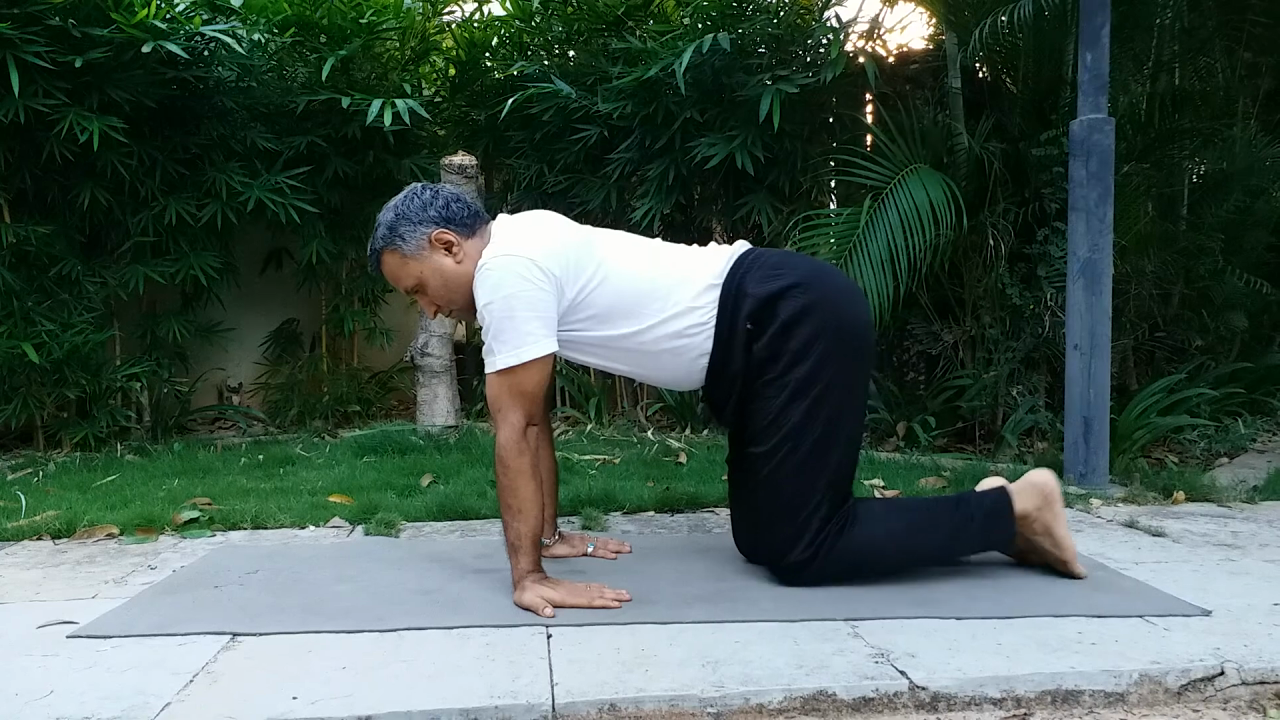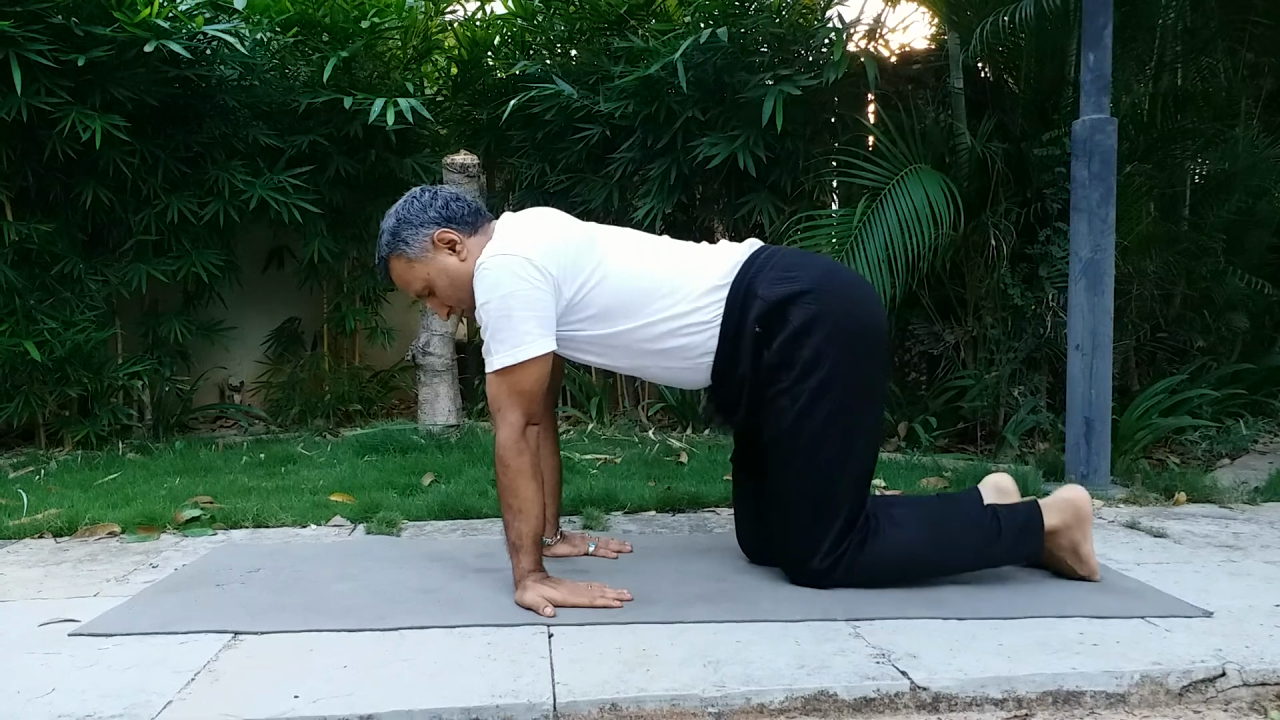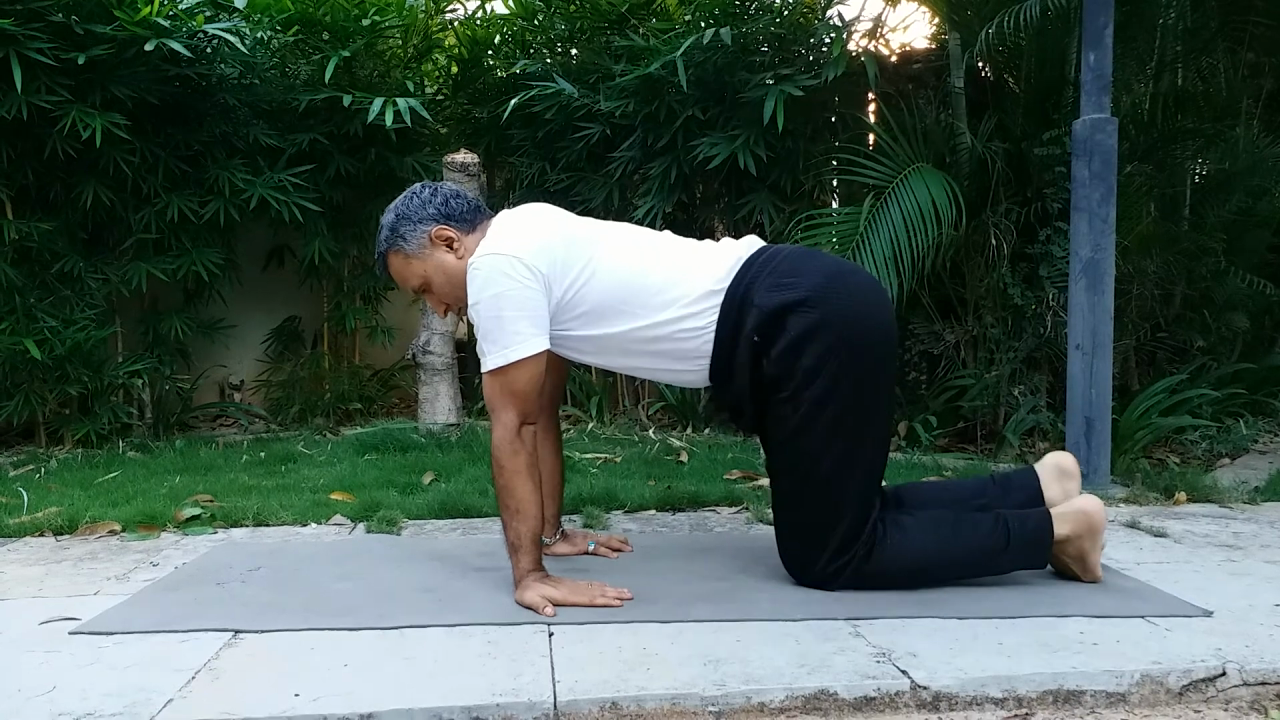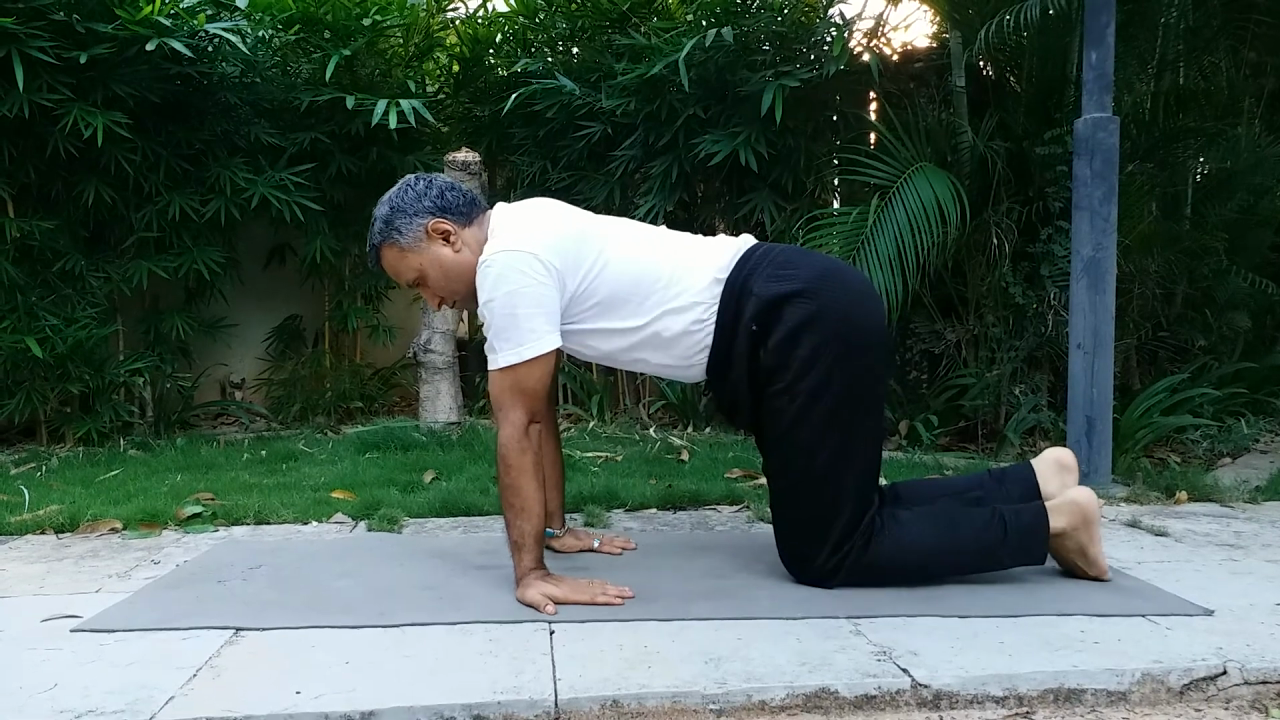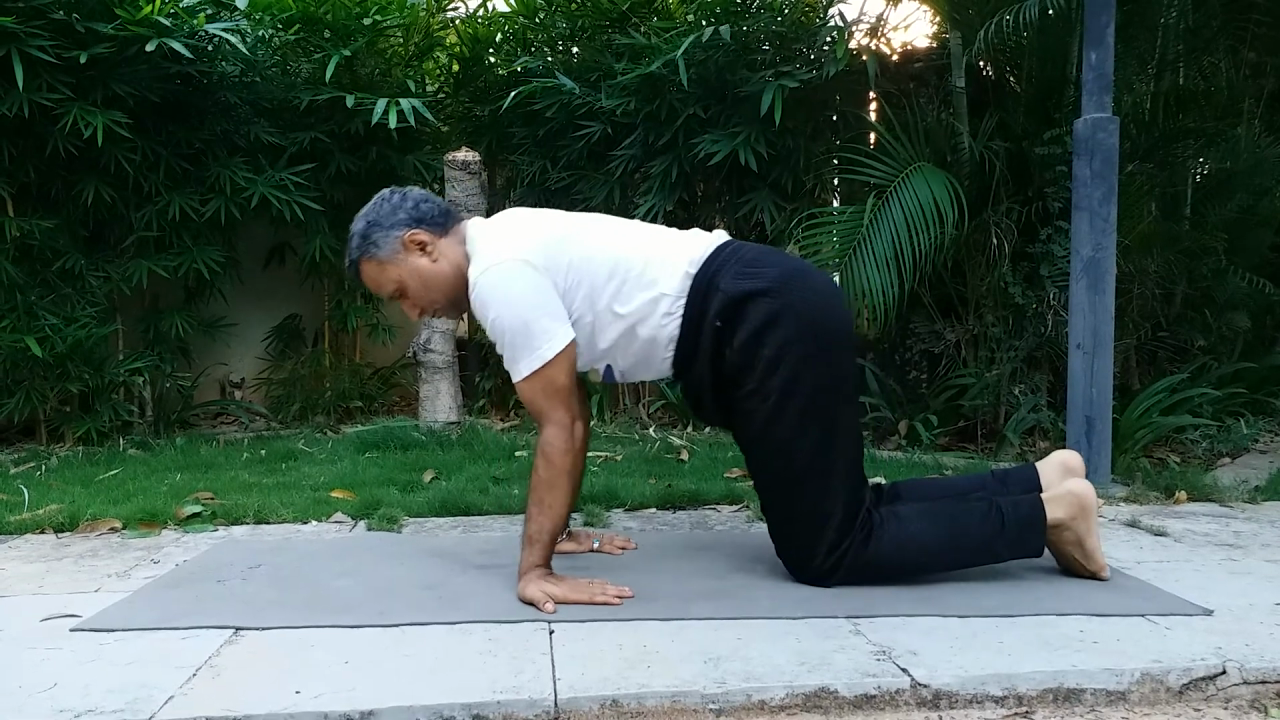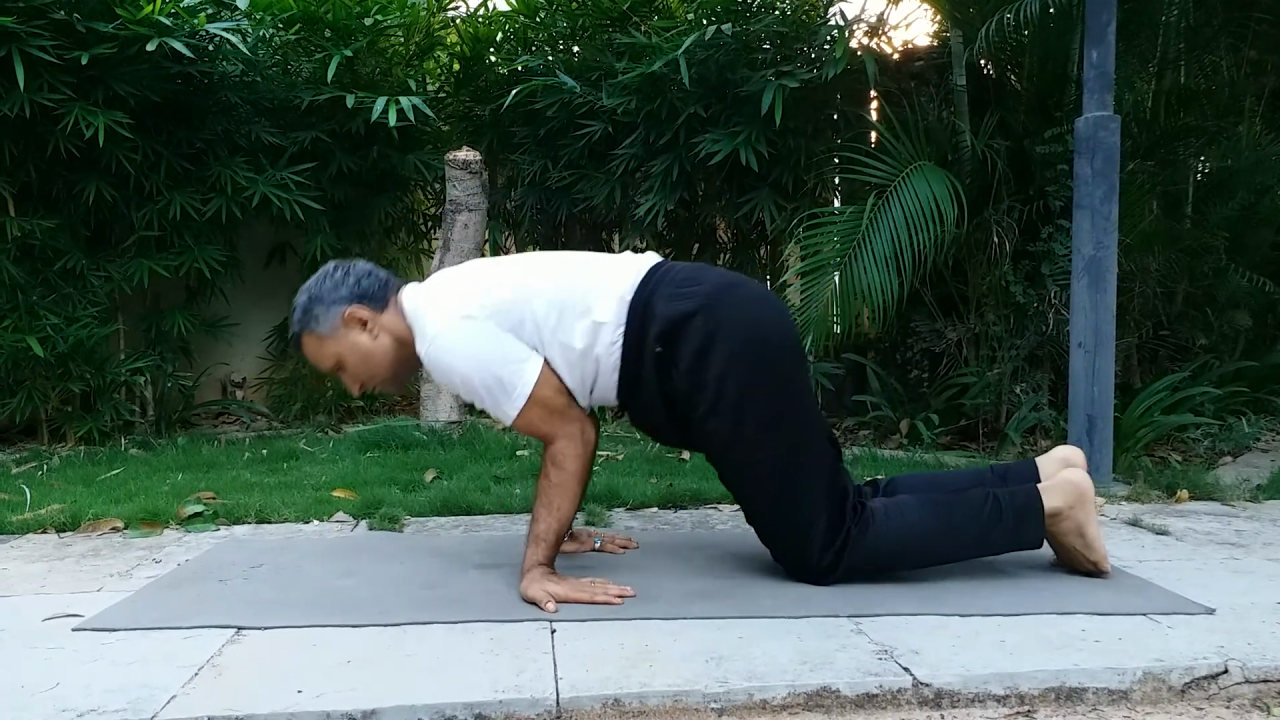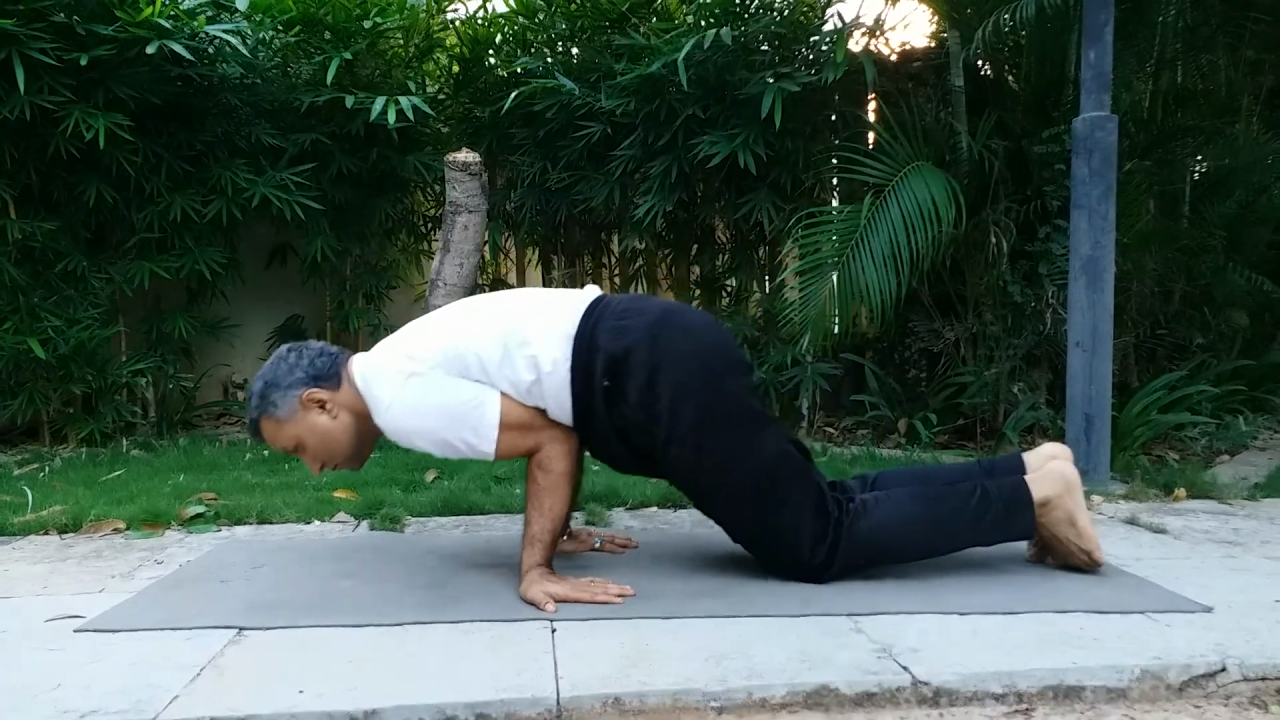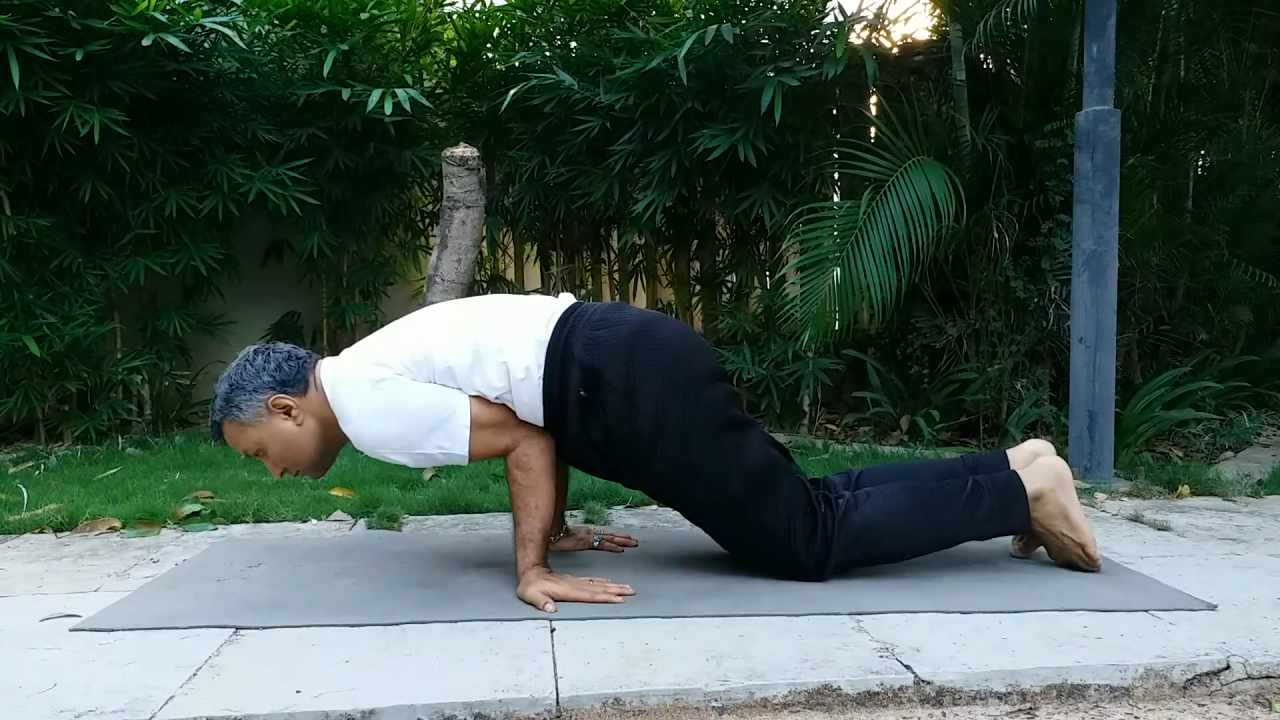
dt=0.4s
person 1, frame 1
left shoulder: (505, 271)
right shoulder: (516, 252)
left elbow: (515, 430)
right elbow: (534, 421)
left wrist: (529, 575)
right wrist: (547, 533)
left hip: (797, 321)
right hip: (785, 320)
left knee: (797, 549)
right knee: (765, 534)
left ankle: (1014, 507)
right ankle: (985, 506)
person 1, frame 2
left shoulder: (504, 269)
right shoulder: (522, 249)
left elbow: (517, 428)
right elbow: (540, 417)
left wrist: (529, 573)
right wrist: (550, 532)
left hip: (806, 324)
right hip: (792, 318)
left knee: (822, 555)
right knee: (768, 538)
left ankle: (1041, 521)
right ankle: (984, 504)
person 1, frame 3
left shoulder: (496, 267)
right shoulder: (525, 243)
left elbow: (512, 428)
right elbow: (541, 413)
left wrist: (528, 574)
right wrist: (551, 532)
left hip: (809, 325)
right hip: (815, 307)
left knee: (828, 557)
right knee: (829, 515)
left ankle: (1055, 529)
right ankle: (1037, 486)
person 1, frame 4
left shoulder: (507, 265)
right shoulder: (520, 236)
left elbow: (518, 427)
right elbow: (538, 413)
left wrist: (530, 571)
right wrist: (555, 527)
left hip: (803, 324)
right hip: (808, 309)
left knee: (827, 554)
right knee: (837, 515)
left ankle: (1048, 521)
right ankle: (1035, 481)
person 1, frame 5
left shoulder: (499, 274)
right shoulder: (504, 248)
left elbow: (562, 425)
right elbow: (564, 413)
left wrist: (534, 566)
right wrist: (557, 530)
left hip: (768, 324)
right hip: (777, 311)
left knee: (826, 551)
right knee: (833, 515)
left ankle: (1044, 512)
right ankle: (1040, 479)
person 1, frame 6
left shoulder: (444, 332)
right shoulder: (451, 301)
left elbow: (569, 434)
right elbow: (565, 420)
left wrist: (537, 568)
right wrist: (555, 530)
left hip: (712, 342)
right hip: (720, 324)
left knee: (824, 546)
right knee: (830, 512)
left ankle: (1041, 502)
right ankle: (1039, 474)
person 1, frame 7
left shoulder: (397, 397)
right shoulder: (405, 363)
left elbow: (548, 440)
left wrist: (535, 569)
right wrist: (555, 532)
left hip: (661, 373)
right hip: (664, 351)
left knee: (816, 542)
right knee: (816, 508)
left ankle: (1029, 494)
right ankle: (1025, 469)
person 1, frame 8
left shoulder: (364, 407)
right shoulder: (376, 373)
left elbow: (520, 439)
left wrist: (531, 569)
right wrist: (553, 529)
left hip: (630, 383)
right hip: (627, 359)
left knee: (811, 539)
right knee: (803, 503)
left ankle: (1021, 490)
right ankle: (1010, 467)
